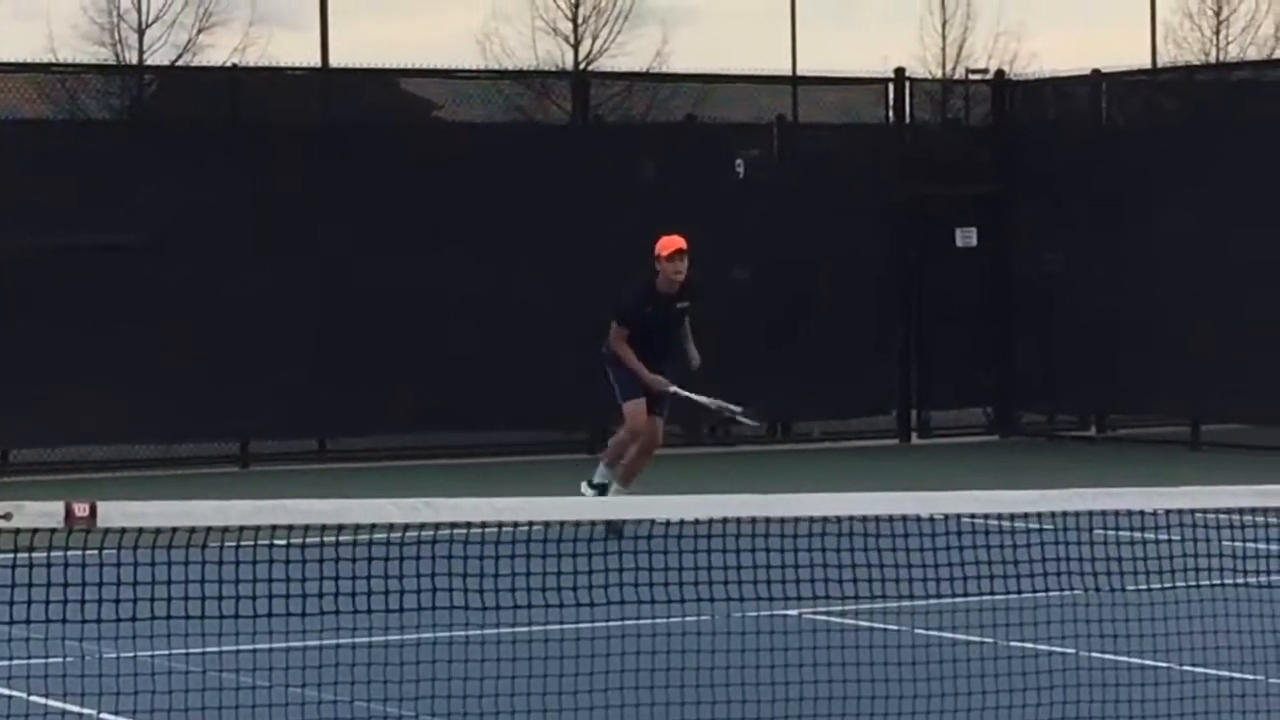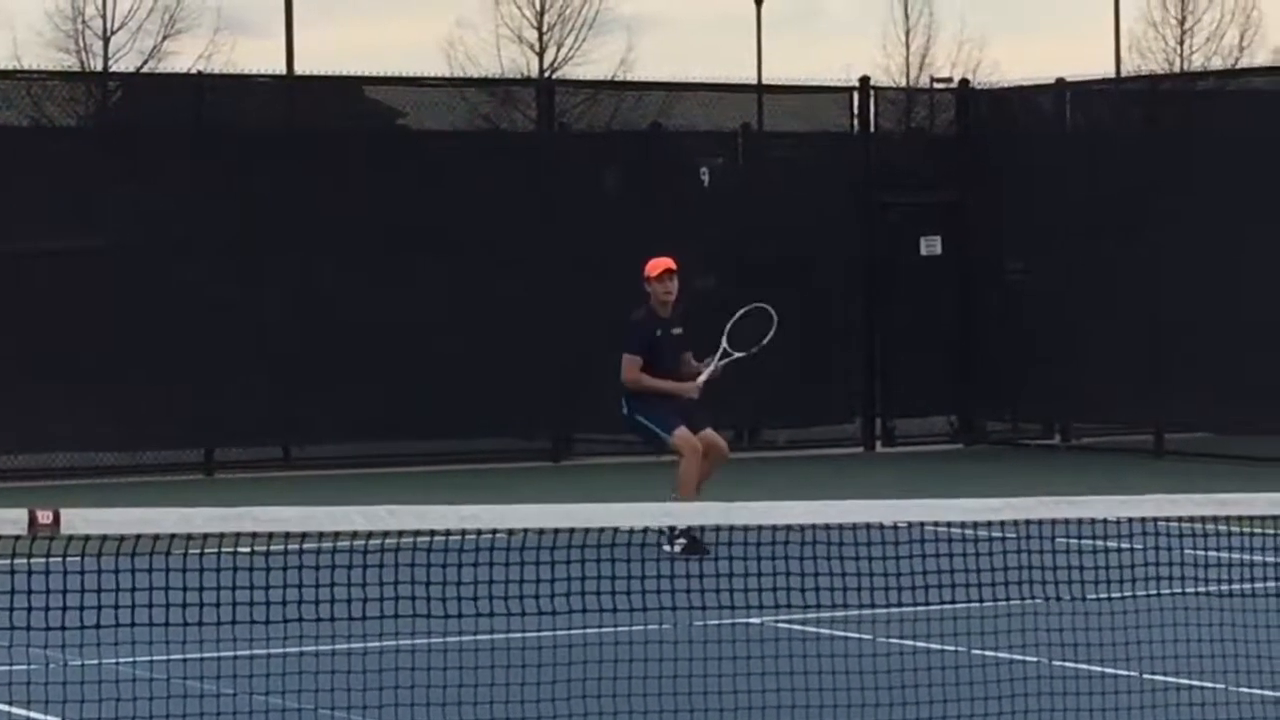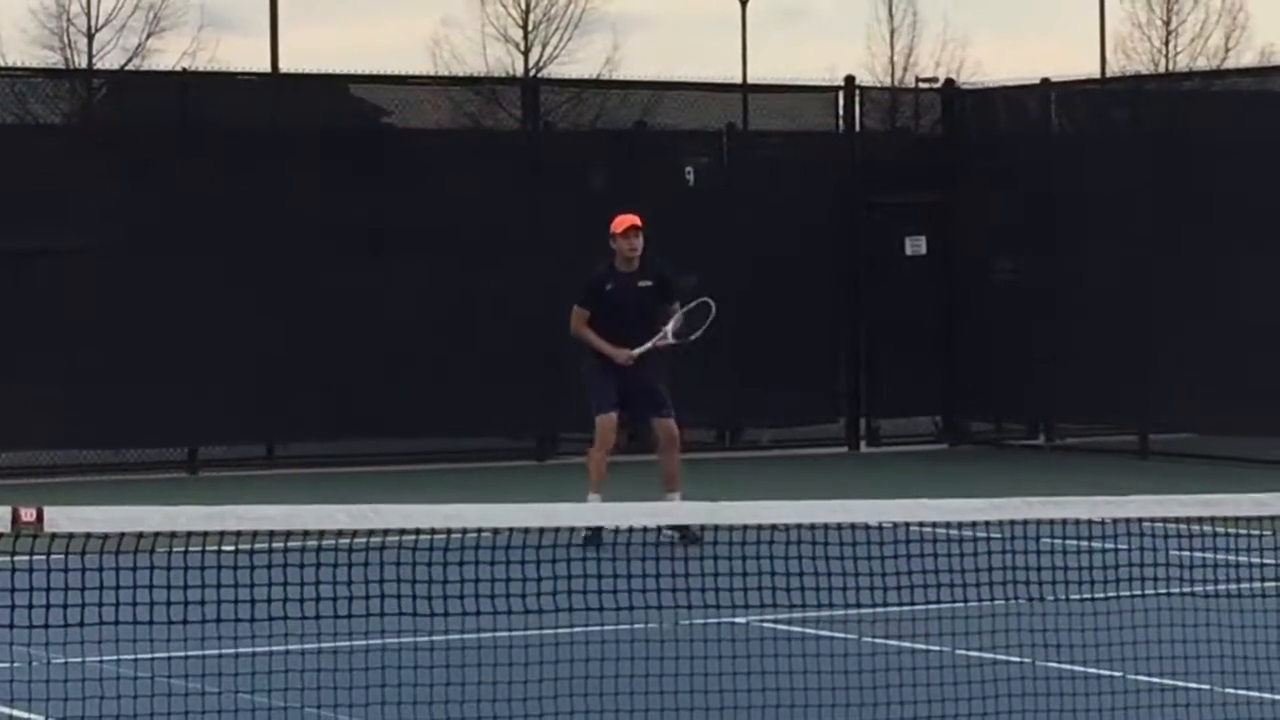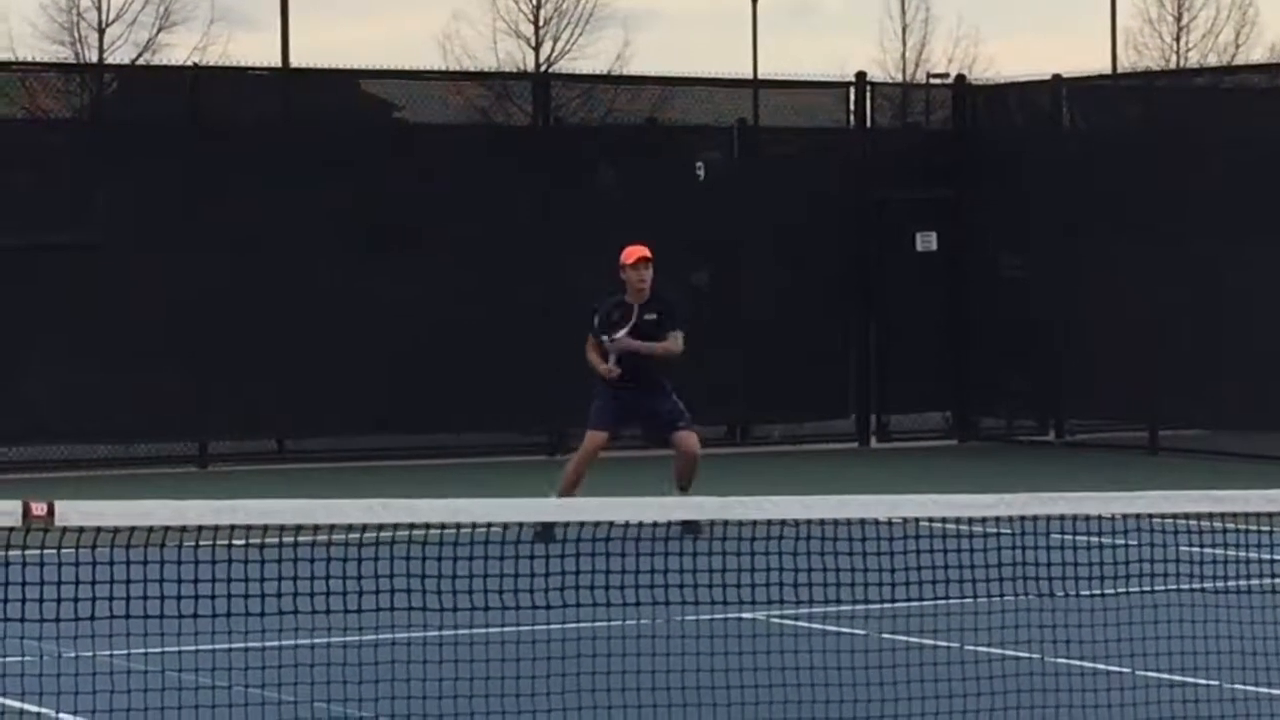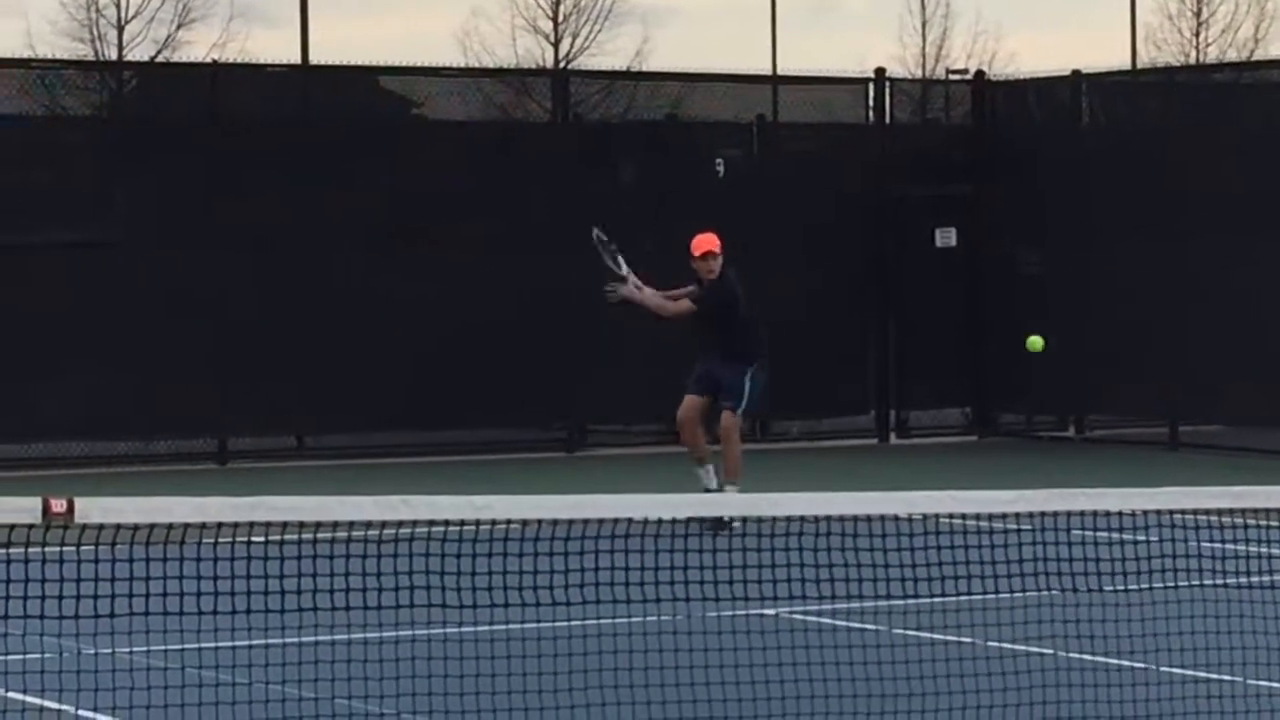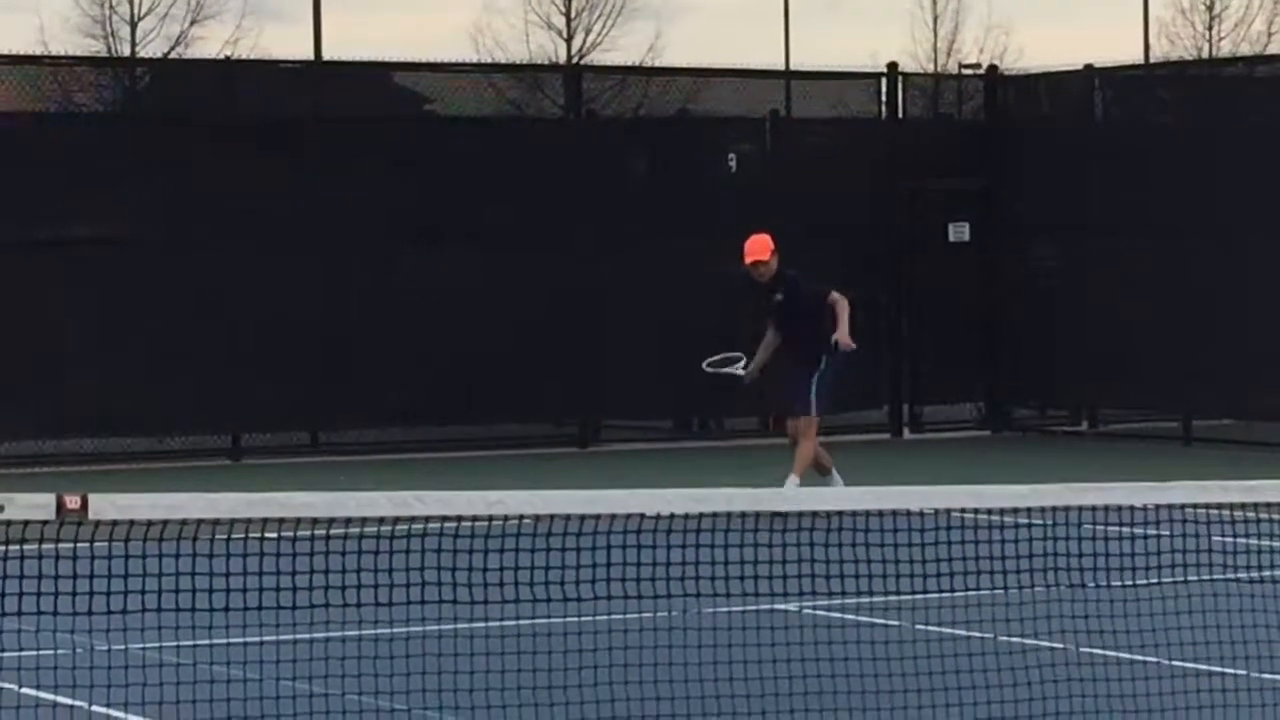
dt=0.3s
person 1, frame 1
left shoulder: (685, 290)
right shoulder: (638, 298)
right elbow: (615, 343)
left wrist: (690, 346)
right wrist: (646, 376)
left hip: (657, 364)
right hip: (627, 359)
left knee: (651, 438)
right knee: (637, 425)
left ankle: (615, 496)
right ankle: (600, 478)
person 1, frame 2
left shoulder: (676, 322)
right shoulder: (641, 324)
left elbow: (684, 364)
right elbow: (629, 378)
left wrist: (701, 369)
right wrist: (676, 387)
left hip: (673, 399)
right hip: (642, 403)
left knee: (718, 449)
right knee: (691, 447)
right ankle: (680, 531)
person 1, frame 3
left shoulder: (657, 277)
right shoulder: (599, 280)
left elbow: (675, 313)
right elbow: (577, 326)
right wrist: (611, 351)
left hip: (644, 367)
right hip: (605, 367)
left knee: (669, 436)
right knee: (605, 436)
person 1, frame 4
left shoulder: (663, 307)
right shoulder: (607, 310)
left elbow: (676, 347)
right elbow: (591, 350)
left wrist: (635, 345)
right wrist: (601, 367)
left hip: (654, 391)
right hip: (613, 390)
left knee: (690, 449)
right knee: (589, 449)
person 1, frame 5
left shoulder: (723, 285)
right shoulder: (708, 281)
left elbow: (673, 311)
right elbow: (690, 292)
left wrist: (634, 295)
right wrist: (651, 292)
left hip: (743, 362)
right hip: (715, 360)
left knee: (728, 429)
right knee: (686, 419)
left ankle: (730, 496)
right ankle: (710, 484)
person 1, frame 6
left shoulder: (794, 283)
right shoulder: (771, 291)
left elbow: (840, 301)
left wrist: (842, 330)
right wrist: (756, 364)
left hip: (815, 358)
right hip: (799, 360)
left knee: (807, 431)
right knee: (796, 433)
right ankle: (838, 489)
